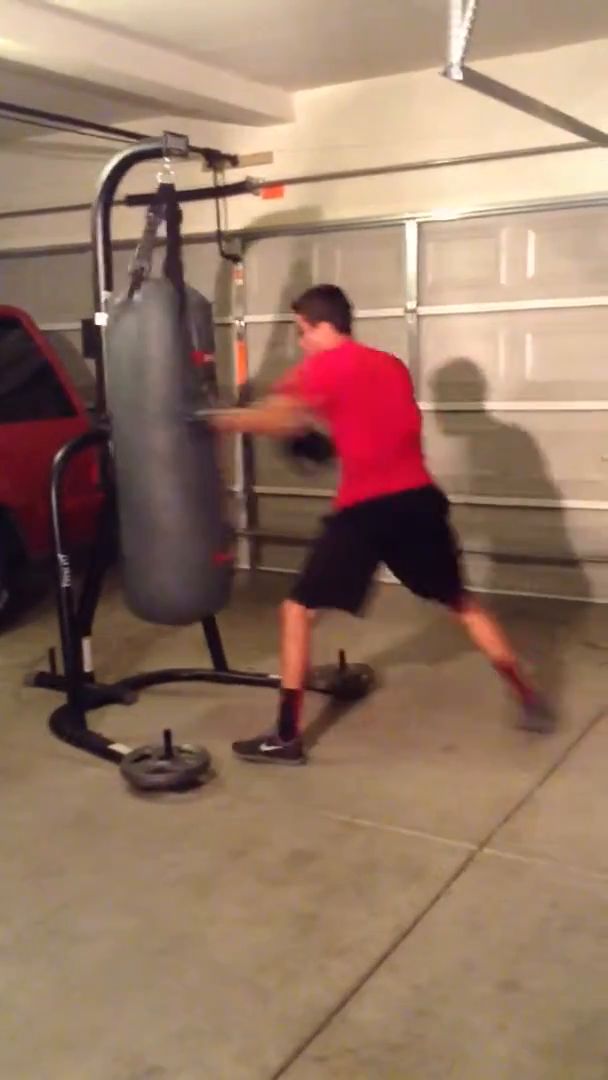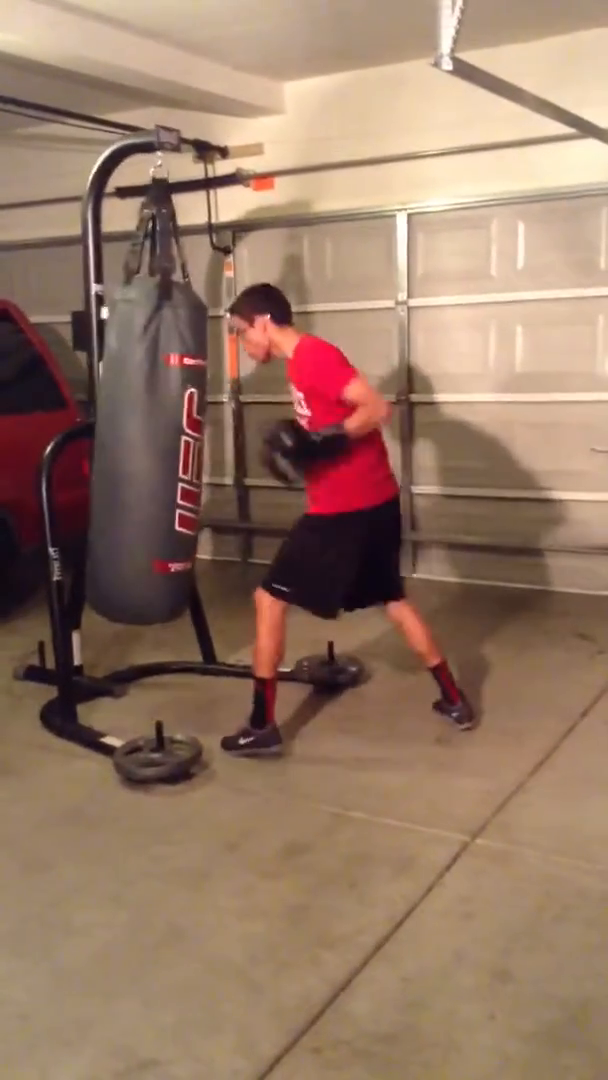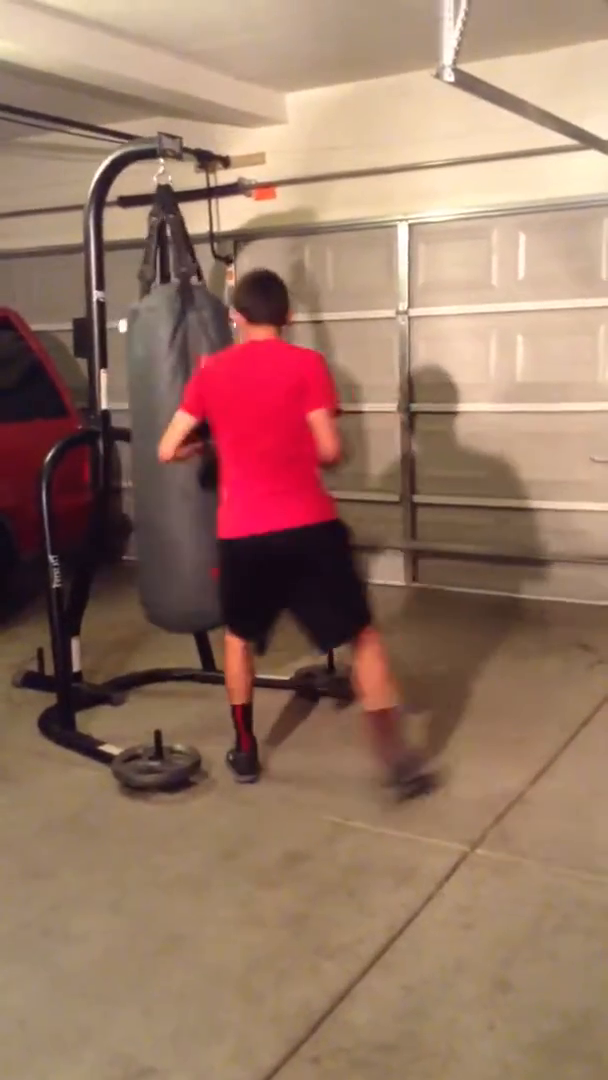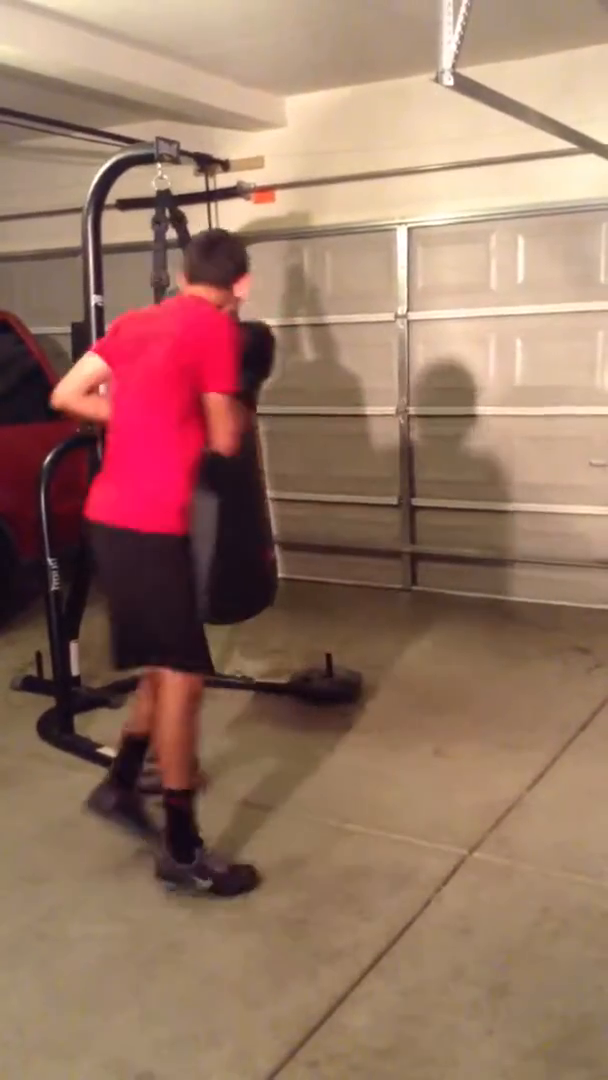
dt=0.5s
person 1, frame 1
left shoulder: (322, 365)
right shoulder: (393, 366)
left elbow: (270, 417)
left wrist: (216, 420)
left hip: (364, 508)
right hip: (418, 499)
left knee: (297, 611)
right knee: (461, 604)
left ankle: (286, 737)
right ankle: (529, 700)
person 1, frame 2
left shoulder: (314, 355)
right shoulder: (303, 363)
left elbow: (376, 411)
left wrist: (321, 439)
right wrist: (303, 441)
left hip: (341, 508)
right hip: (379, 500)
left knee: (270, 602)
right knee: (394, 600)
left ankle: (262, 727)
right ankle: (454, 699)
person 1, frame 3
left shoulder: (211, 372)
right shoulder: (308, 365)
left elbow: (167, 451)
right elbow: (329, 451)
left hip: (242, 533)
right hip: (310, 526)
left knee: (237, 639)
right knee: (362, 638)
left ankle: (245, 750)
right ankle: (392, 754)
person 1, frame 4
left shoulder: (134, 323)
right shoulder: (215, 329)
left elbow: (66, 396)
right elbow: (225, 440)
right wrist: (240, 393)
left hip: (107, 515)
right hip: (151, 525)
left knee: (167, 663)
right knee: (182, 675)
left ankle: (119, 784)
right ankle: (183, 852)
